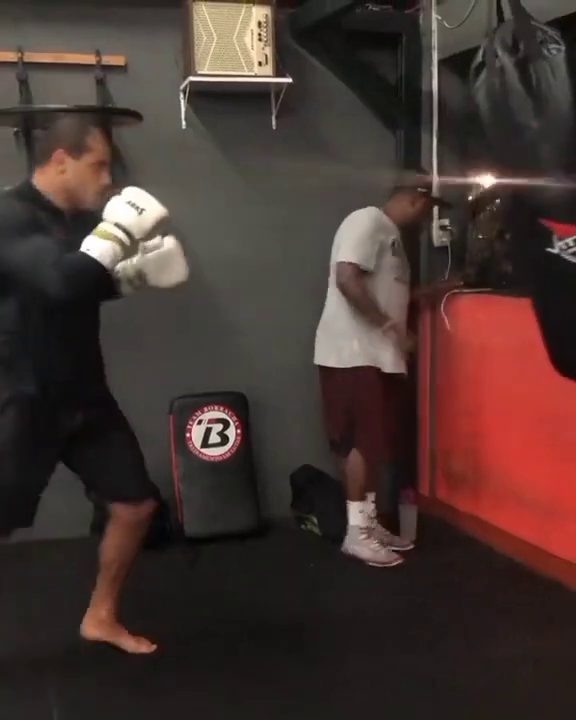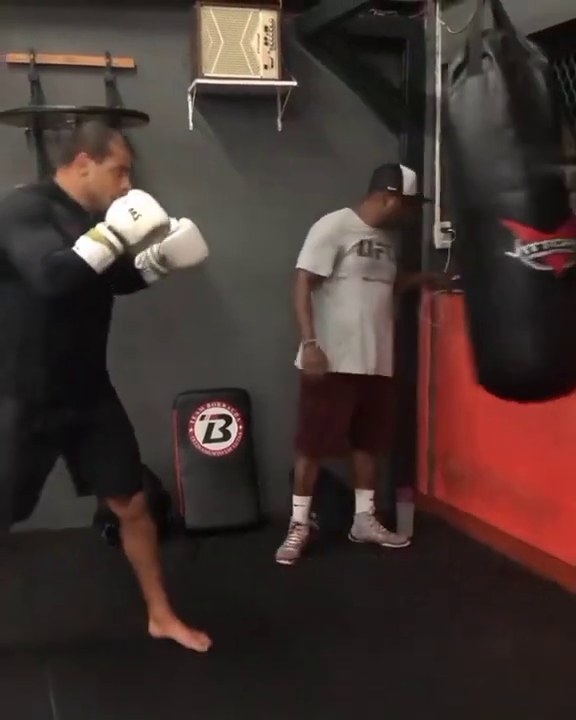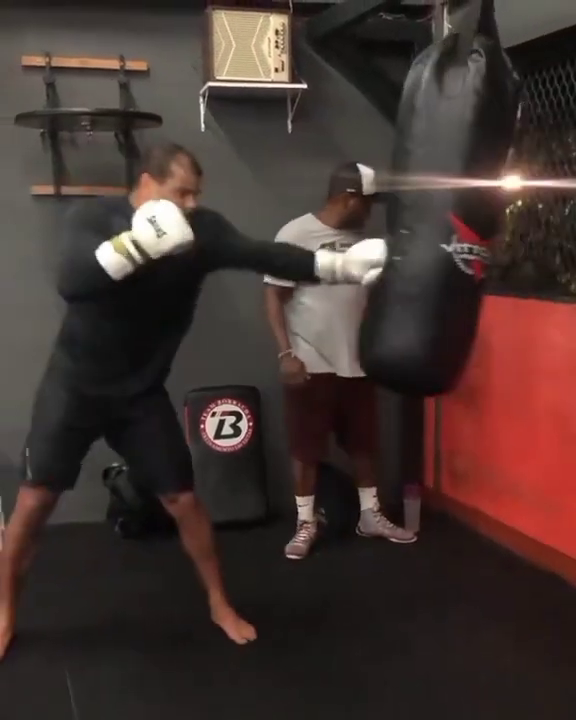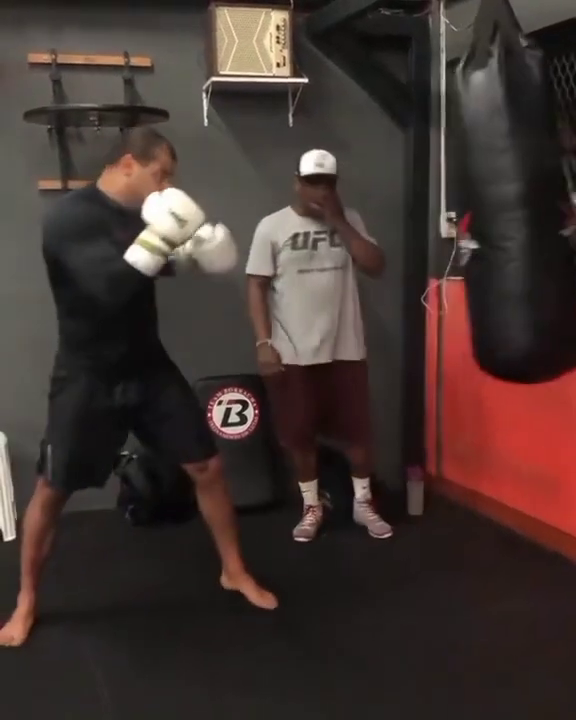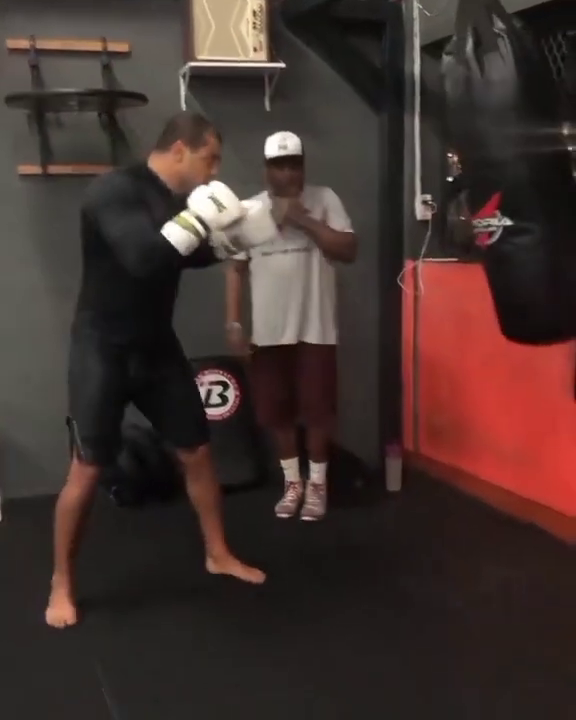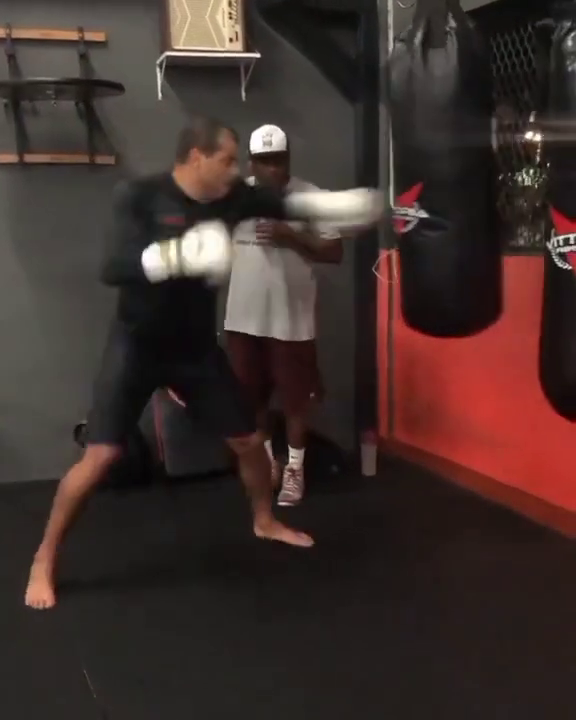
dt=0.4s
person 1, frame 1
left shoulder: (78, 217)
right elbow: (63, 282)
left wrist: (137, 268)
right wrist: (119, 230)
left hip: (85, 395)
left knee: (136, 507)
left ankle: (102, 618)
person 1, frame 2
left shoulder: (93, 216)
left elbow: (119, 278)
right elbow: (51, 278)
left wrist: (161, 255)
right wrist: (116, 232)
left hip: (90, 392)
left knee: (131, 505)
left ankle: (161, 616)
person 1, frame 3
left shoulder: (202, 230)
right shoulder: (93, 218)
left elbow: (267, 255)
right elbow: (74, 283)
left wrist: (345, 264)
right wrist: (138, 240)
left hip: (140, 392)
right hip: (73, 382)
left knee: (183, 503)
left ankle: (220, 605)
person 1, frame 4
left shoulder: (136, 211)
right shoulder: (70, 217)
right elbow: (112, 289)
left wrist: (190, 249)
right wrist: (159, 235)
left hip: (149, 367)
right hip: (89, 376)
left knee: (208, 468)
right knee: (51, 491)
left ankle: (235, 573)
person 1, frame 5
left shoulder: (176, 196)
right shoulder: (114, 191)
left elbow: (193, 254)
right elbow: (143, 258)
left wrist: (229, 231)
right wrist: (198, 217)
left hip: (156, 344)
right hip: (104, 348)
left knee: (197, 455)
right knee: (87, 472)
left ankle: (219, 555)
right ankle: (62, 583)
person 1, frame 6
left shoulder: (229, 196)
right shoulder: (140, 197)
left elbow: (282, 205)
right elbow: (116, 269)
left wrist: (338, 203)
right wrist: (180, 255)
left hip: (195, 344)
right hip: (137, 343)
left knee: (248, 441)
right knee: (100, 459)
left ankle: (265, 522)
right ankle: (44, 561)
person 2, frame 1
left shoulder: (389, 232)
right shoulder: (367, 221)
right elbow: (348, 278)
right wrist: (390, 324)
left hip: (378, 354)
right hip: (352, 353)
left knee: (376, 441)
right knee: (362, 441)
left ankle: (368, 522)
right ankle: (358, 533)
person 2, frame 2
left shoulder: (386, 236)
right shoulder: (333, 227)
right elbow: (303, 285)
left wrist: (423, 279)
right wrist: (309, 344)
left hip: (375, 361)
right hip: (331, 359)
left knee: (369, 442)
right knee: (313, 442)
left ankle: (364, 520)
right ankle: (298, 525)
person 2, frame 3
left shoulder: (360, 237)
right shoulder: (295, 235)
right elbow: (273, 296)
right wrist: (286, 353)
left hip: (357, 361)
right hip: (311, 363)
left knee: (364, 442)
right knee: (306, 447)
left ankle: (370, 515)
right ankle: (306, 523)
person 2, frame 4
left shoulder: (348, 219)
right shoulder: (272, 227)
left elbow: (376, 267)
right elbow: (257, 287)
left wrist: (340, 223)
right wrist: (264, 342)
left hip: (345, 348)
right hip: (293, 352)
left knee: (356, 428)
right knee: (298, 434)
left ankle: (363, 503)
right ankle: (312, 507)
person 2, frame 5
left shoulder: (324, 200)
left elbow: (349, 251)
right elbow: (236, 268)
left wrist: (305, 220)
right wrist: (233, 322)
left hip: (315, 329)
right hip: (268, 332)
left knee: (318, 409)
right knee: (278, 412)
left ankle: (317, 484)
right ankle: (292, 483)
person 2, frame 6
left shoulder: (310, 196)
left elbow: (335, 251)
left wrist: (292, 237)
left hip: (291, 321)
right hip: (242, 319)
left knee: (296, 398)
right knee: (247, 398)
left ankle: (294, 470)
right ankle: (266, 466)
